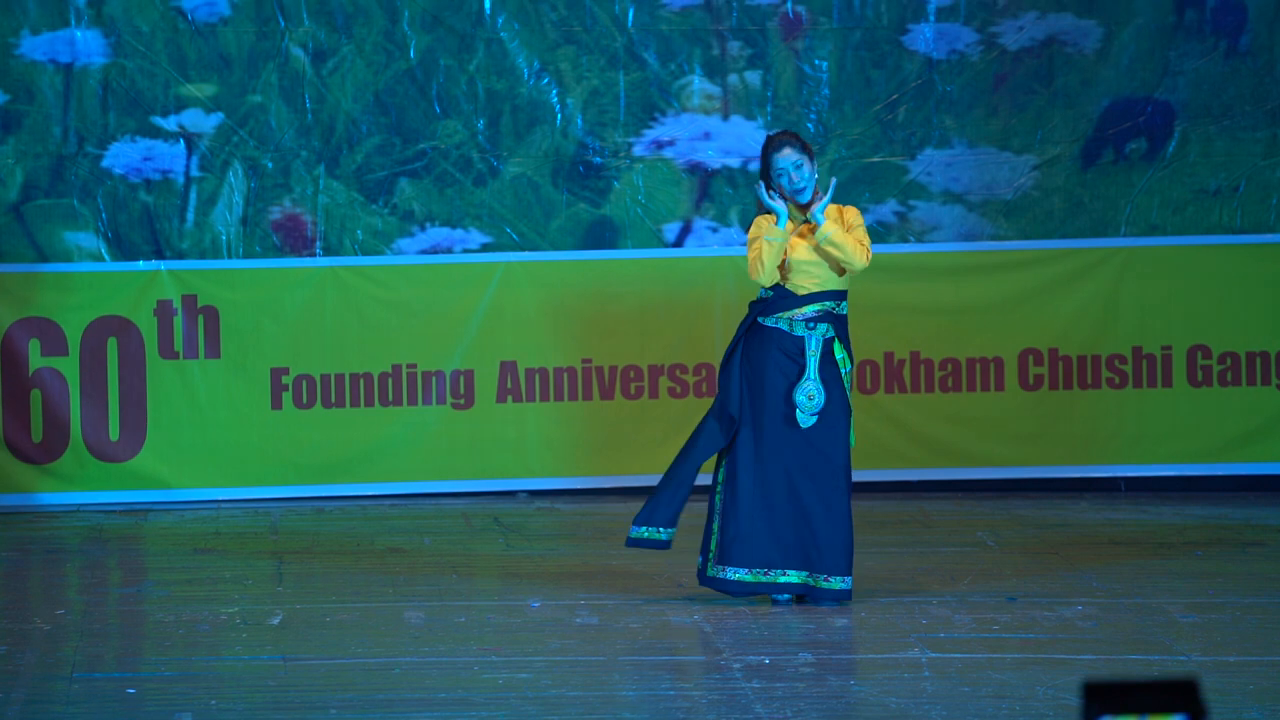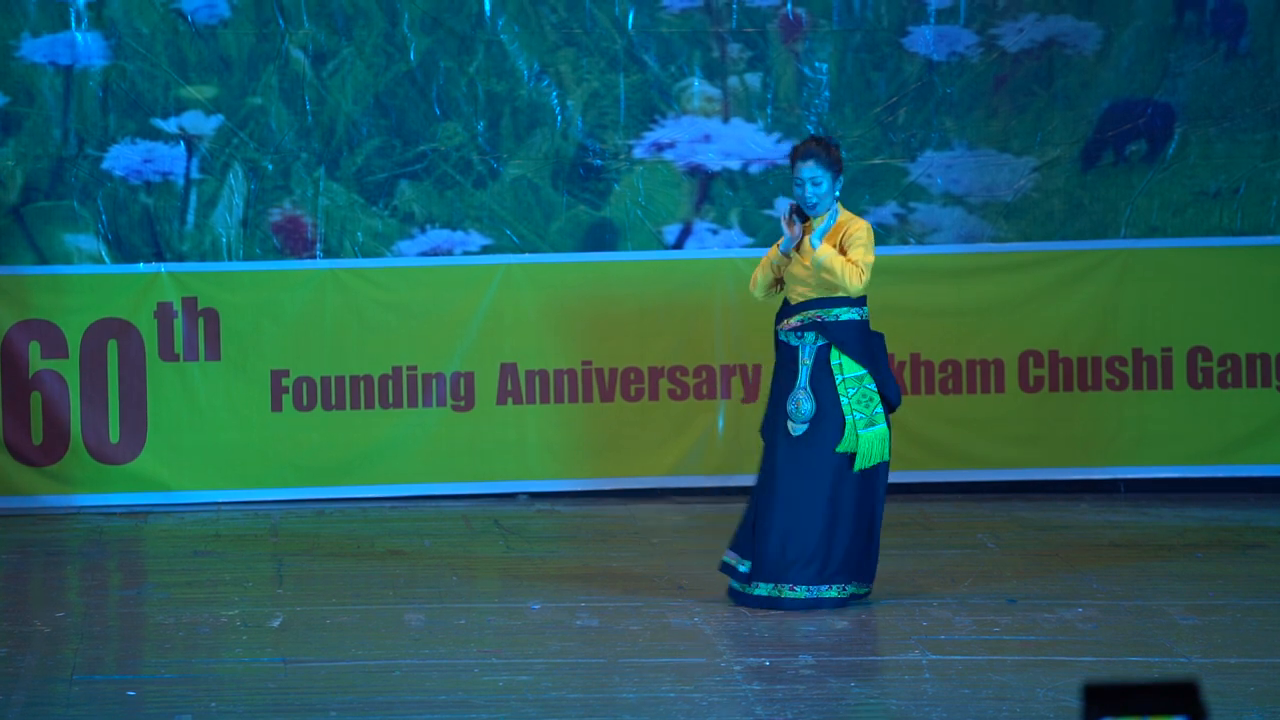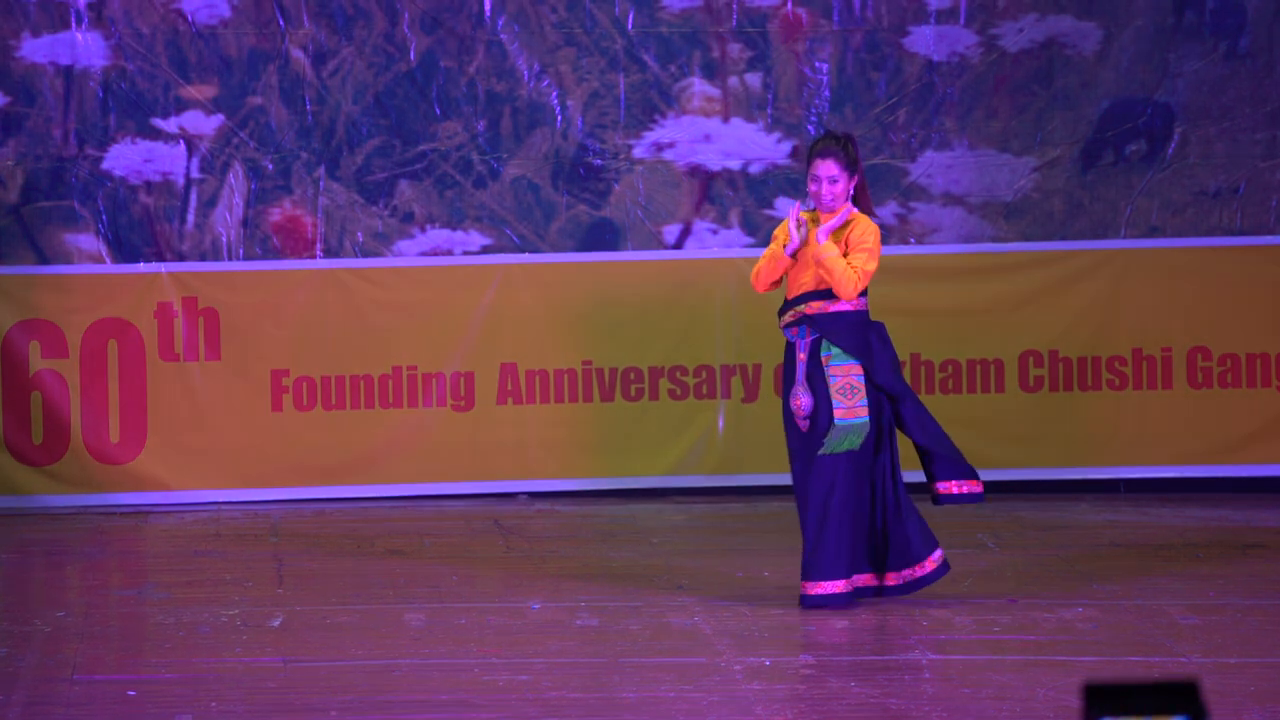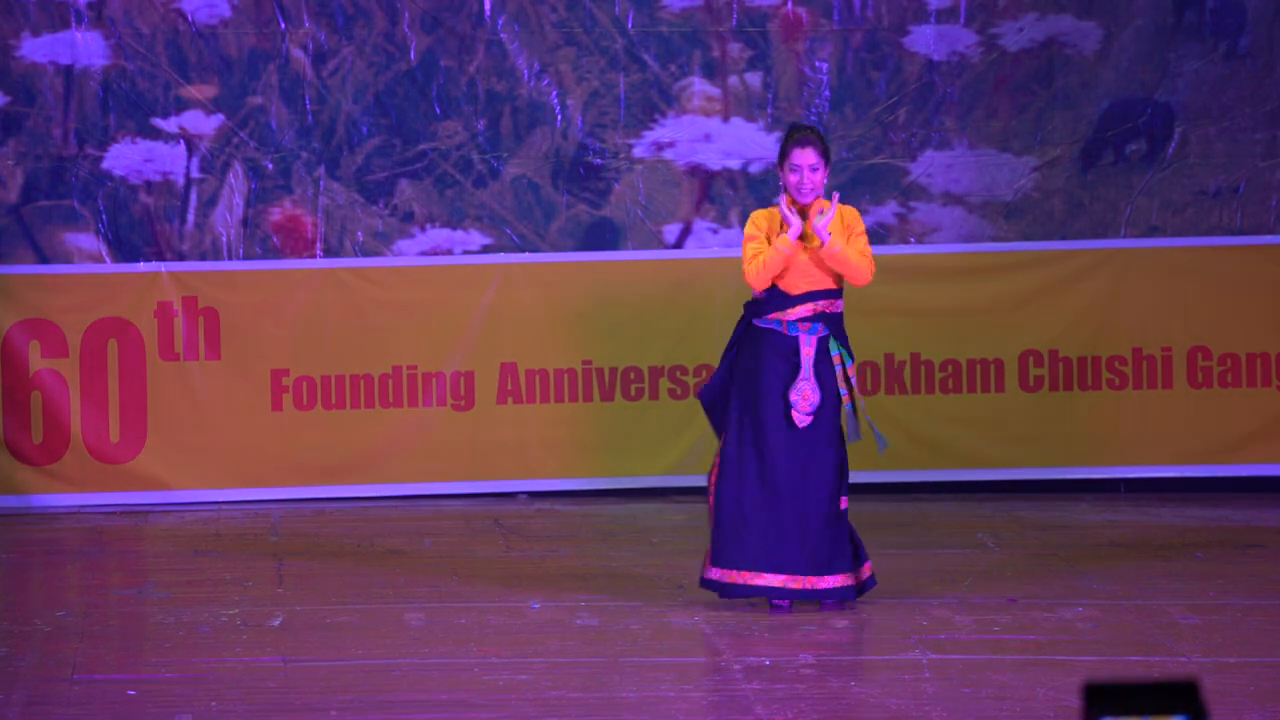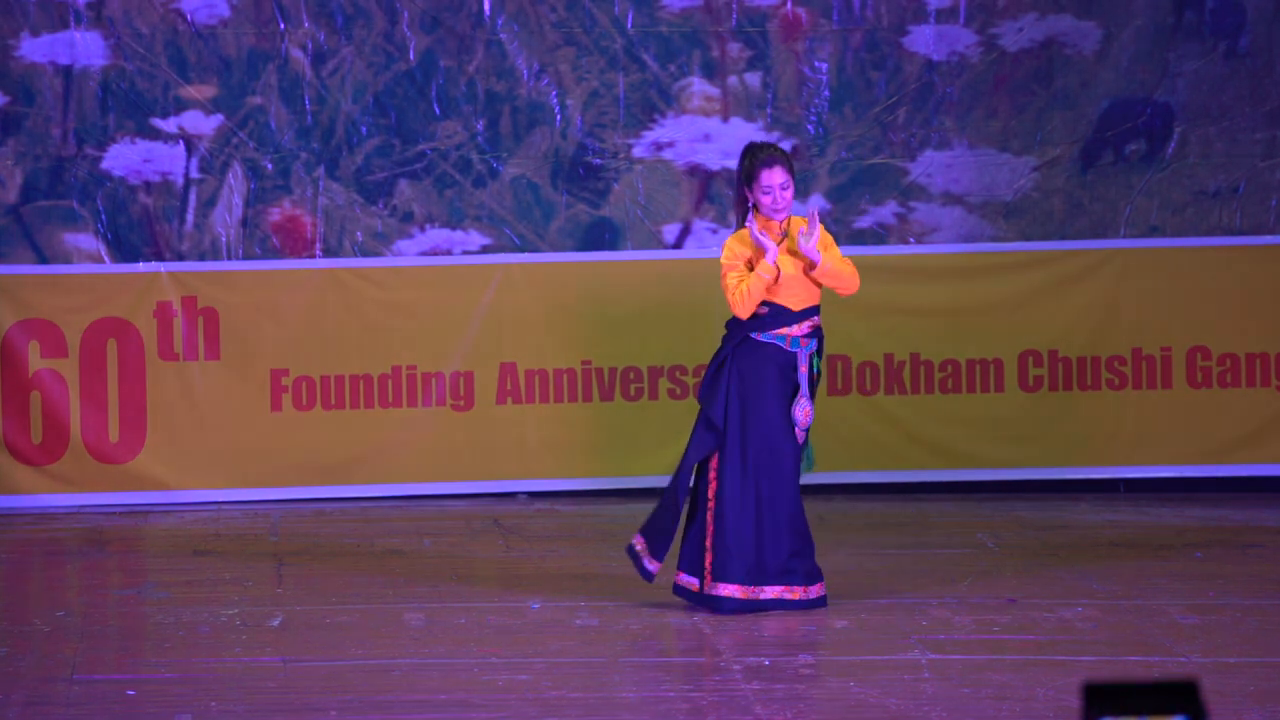
dt=0.5s
person 1, frame 1
left shoulder: (846, 216)
right shoulder: (766, 224)
left elbow: (859, 260)
right elbow: (761, 274)
left wrist: (819, 219)
right wrist: (781, 221)
left hip: (824, 351)
right hip: (773, 348)
left knee: (822, 459)
right knee: (770, 454)
left ankle: (819, 573)
right ankle: (775, 572)
person 1, frame 2
left shoulder: (853, 228)
right shoulder: (792, 232)
left elbow: (853, 282)
right elbow: (759, 288)
left wrist: (816, 242)
right wrist: (785, 245)
left hip: (845, 357)
right hip: (797, 359)
left knee: (835, 466)
right knee: (790, 463)
left ankle: (829, 577)
right ankle: (785, 576)
person 1, frame 3
left shoulder: (862, 229)
right shoulder: (794, 225)
left elbow: (848, 283)
right elbow: (760, 281)
left wrist: (822, 237)
right wrist: (791, 245)
left hip: (847, 350)
right hip: (804, 354)
left knee: (839, 461)
right knee: (812, 464)
left ankle: (835, 576)
right ankle: (831, 570)
person 1, frame 4
left shoulder: (845, 218)
right shoulder: (762, 221)
left elbow: (862, 273)
right elbow: (756, 277)
left wrist: (823, 234)
right wrist: (790, 233)
left hip: (820, 349)
right hip: (767, 350)
left knee: (818, 460)
right knee: (762, 459)
left ankle: (824, 573)
right ankle: (767, 575)
person 1, frame 5
left shoulder: (810, 227)
right shoulder: (739, 244)
left elbow: (850, 282)
right elbow: (742, 306)
left wrist: (814, 256)
right wrist: (771, 258)
left hip: (798, 362)
right hip: (754, 363)
left knee: (781, 468)
right knee: (746, 465)
left ankle: (780, 573)
right ankle: (740, 579)
